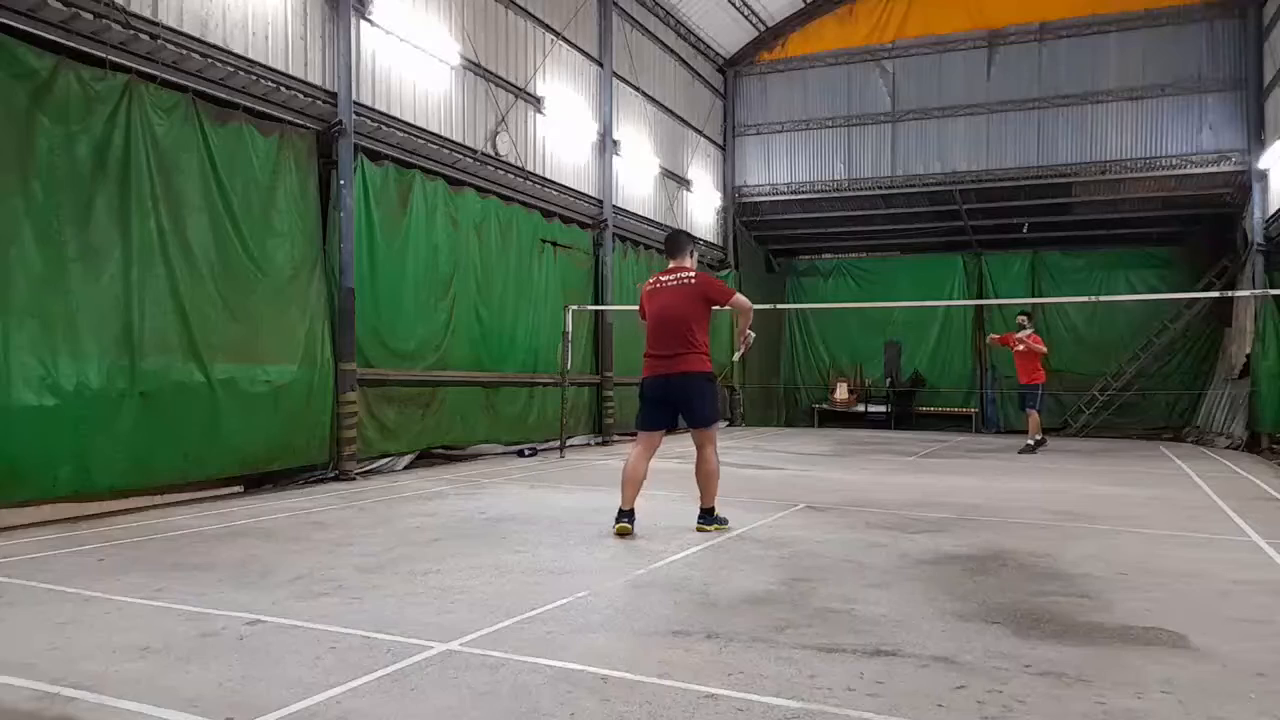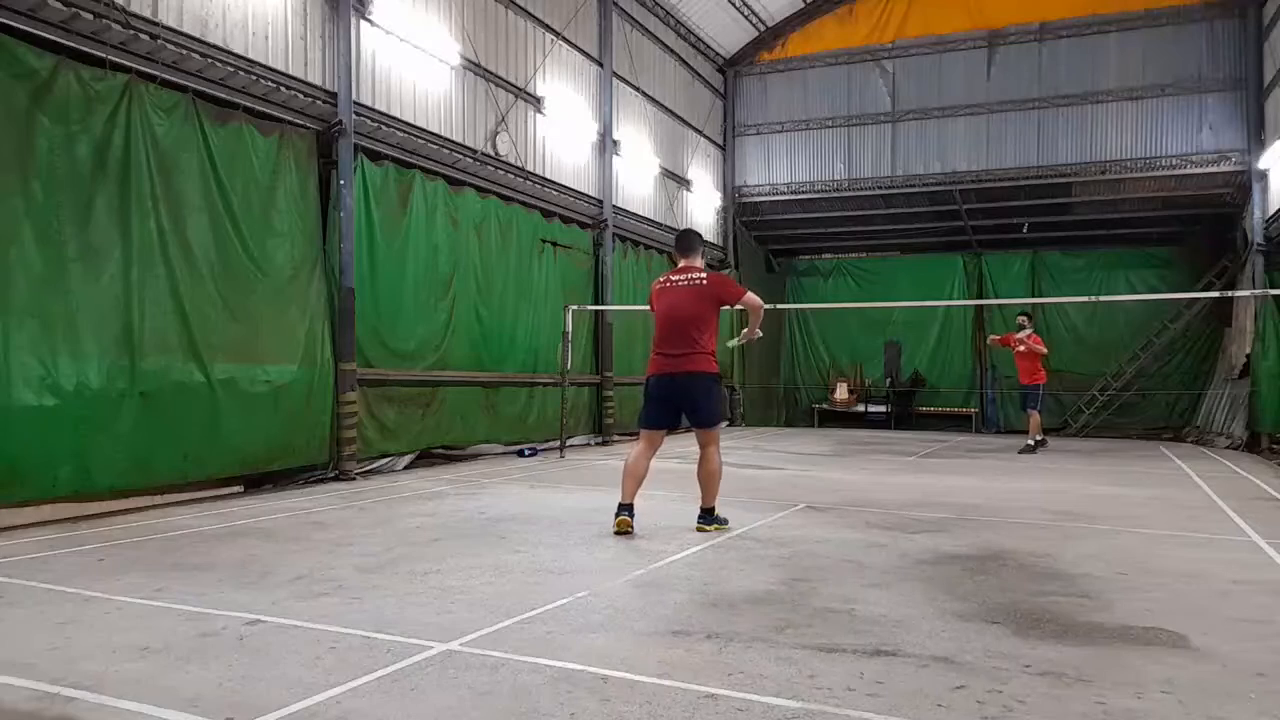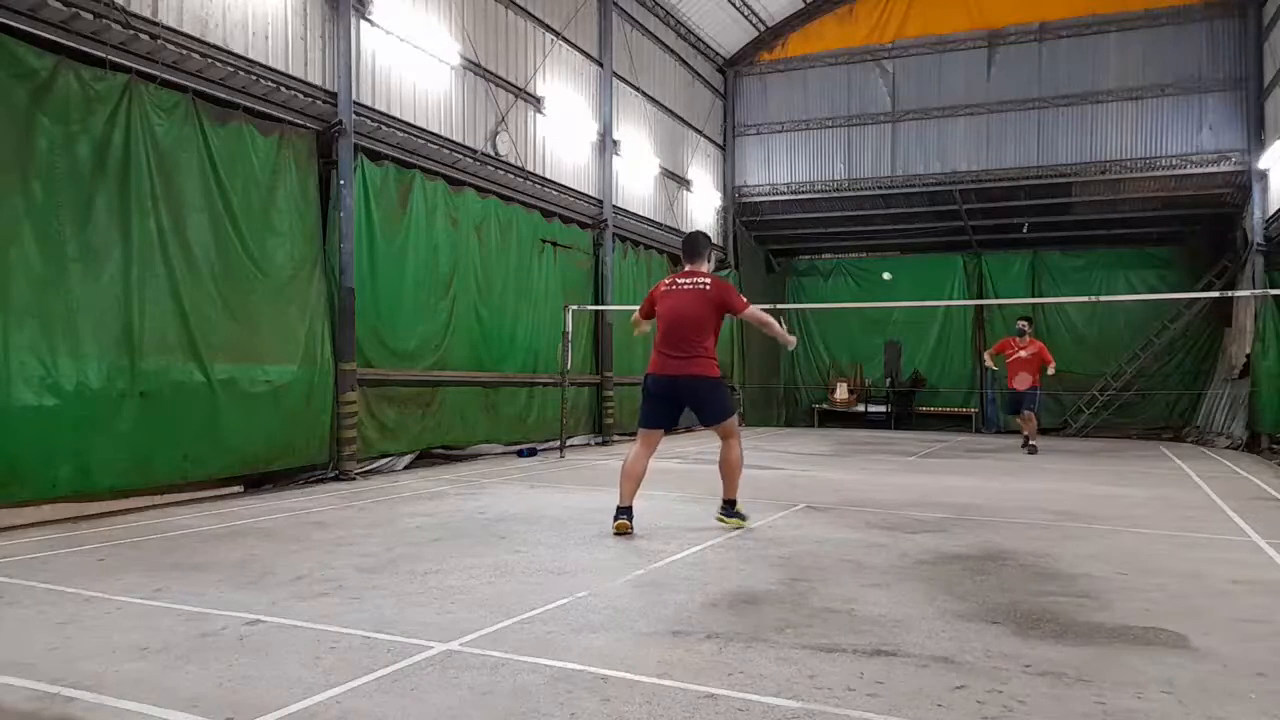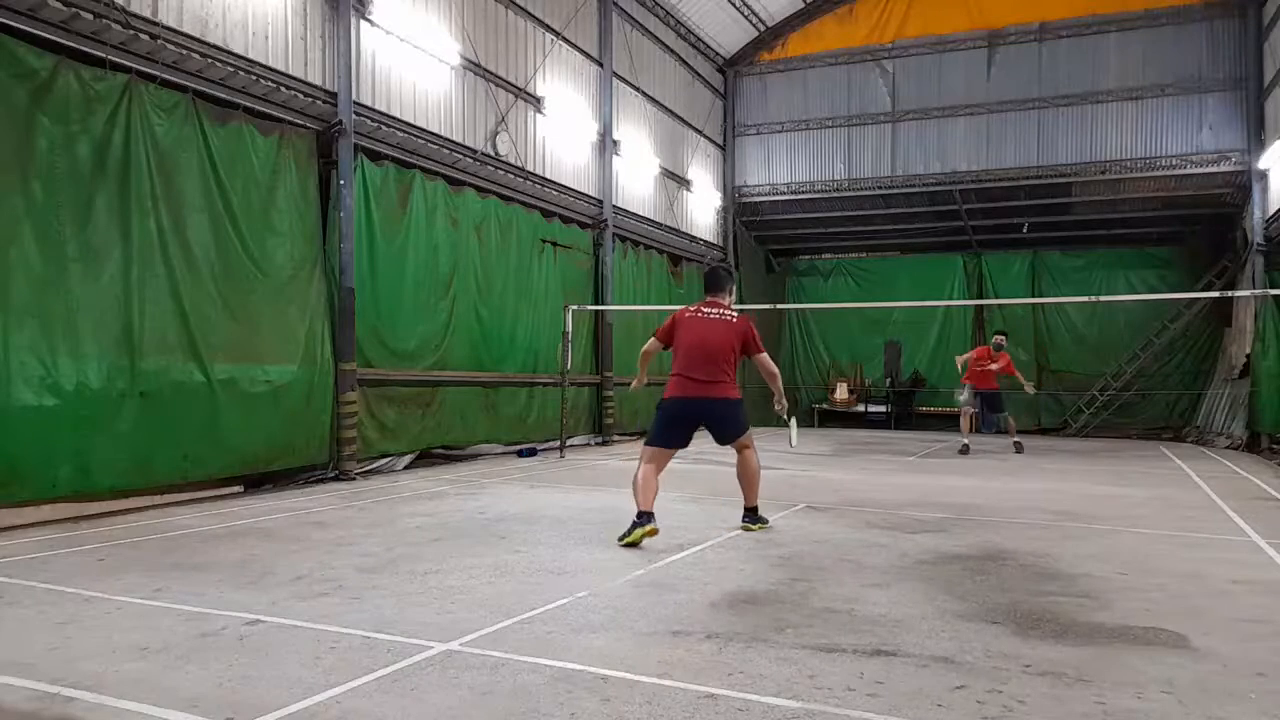
dt=0.5s
person 1, frame 1
left shoulder: (649, 287)
right shoulder: (702, 281)
right elbow: (745, 306)
right wrist: (742, 332)
left hip: (654, 376)
right hip: (693, 374)
left knee: (643, 447)
right knee: (706, 446)
left ankle: (625, 514)
right ankle: (708, 516)
person 1, frame 2
left shoulder: (659, 286)
right shoulder: (713, 281)
right elbow: (756, 304)
right wrist: (752, 330)
left hip: (659, 374)
right hip: (699, 374)
left knee: (645, 445)
right knee: (709, 446)
left ankle: (625, 509)
right ankle: (708, 515)
person 1, frame 3
left shoulder: (662, 288)
right shoulder: (718, 288)
left elbow: (637, 322)
right elbow: (759, 318)
left wrist: (646, 327)
right wrist: (785, 337)
left hip: (661, 376)
right hip: (702, 377)
left knee: (643, 445)
right knee: (731, 437)
left ankle: (624, 513)
right ankle: (729, 507)
person 1, frame 4
left shoulder: (681, 316)
right shoulder: (741, 323)
left elbow: (647, 350)
right elbow: (770, 369)
left wrist: (640, 377)
right wrist: (780, 398)
left hip: (678, 398)
right hip: (722, 400)
left knee: (649, 464)
right knee: (745, 448)
left ankle: (644, 517)
right ankle: (751, 514)
